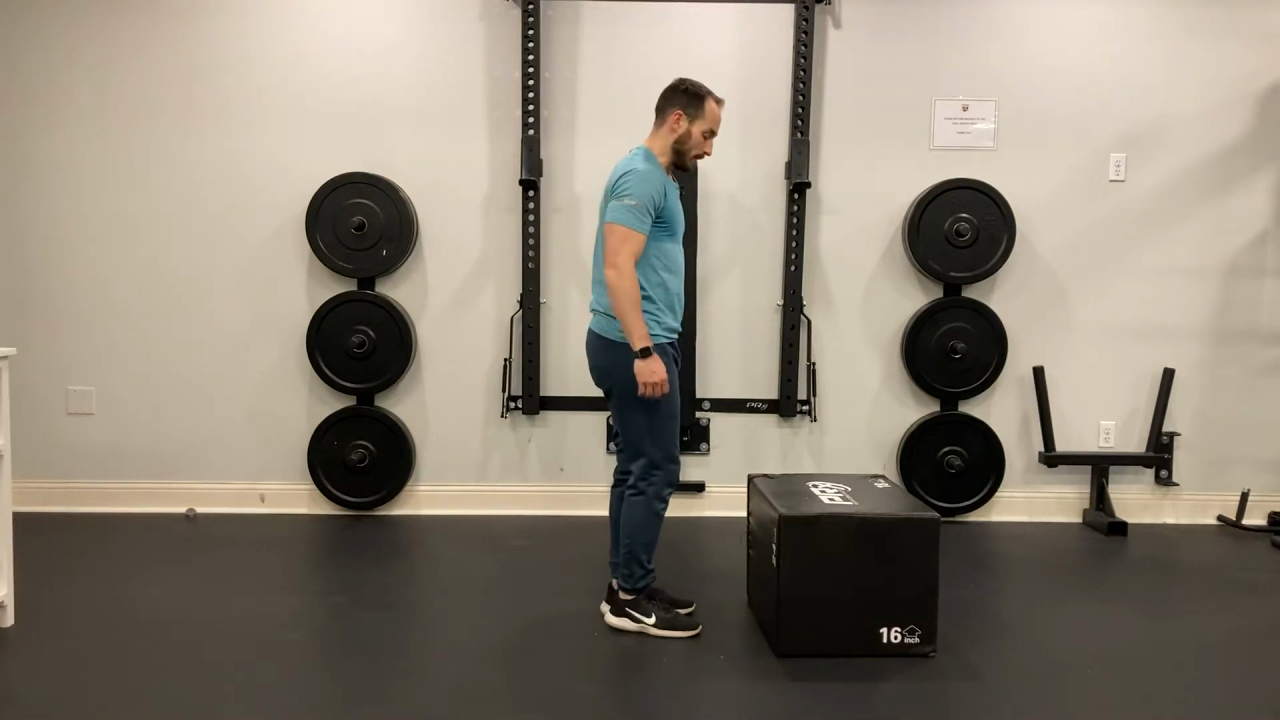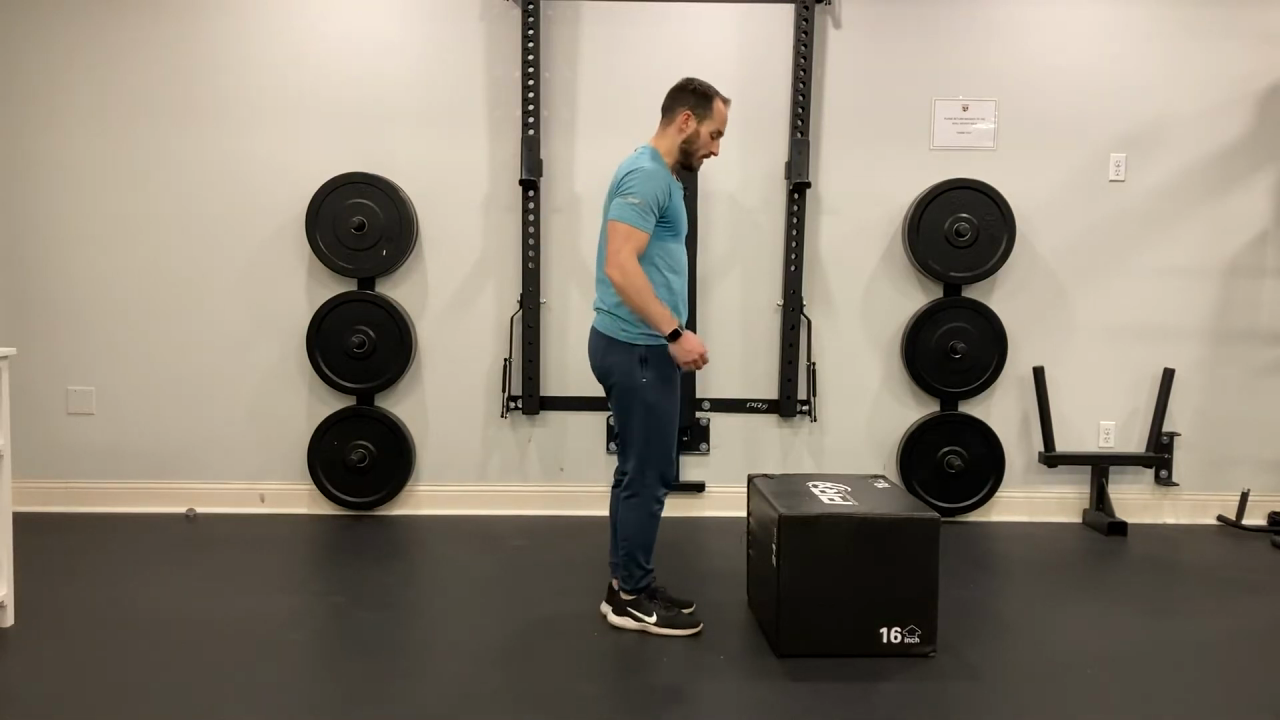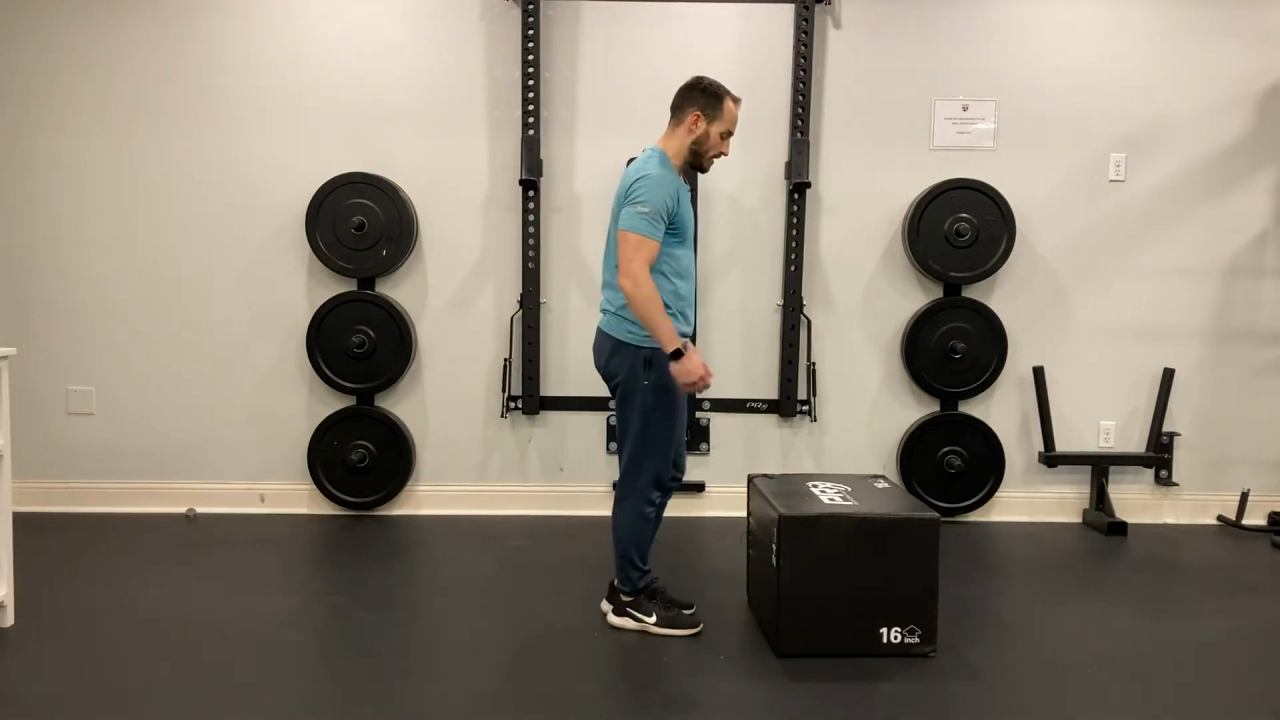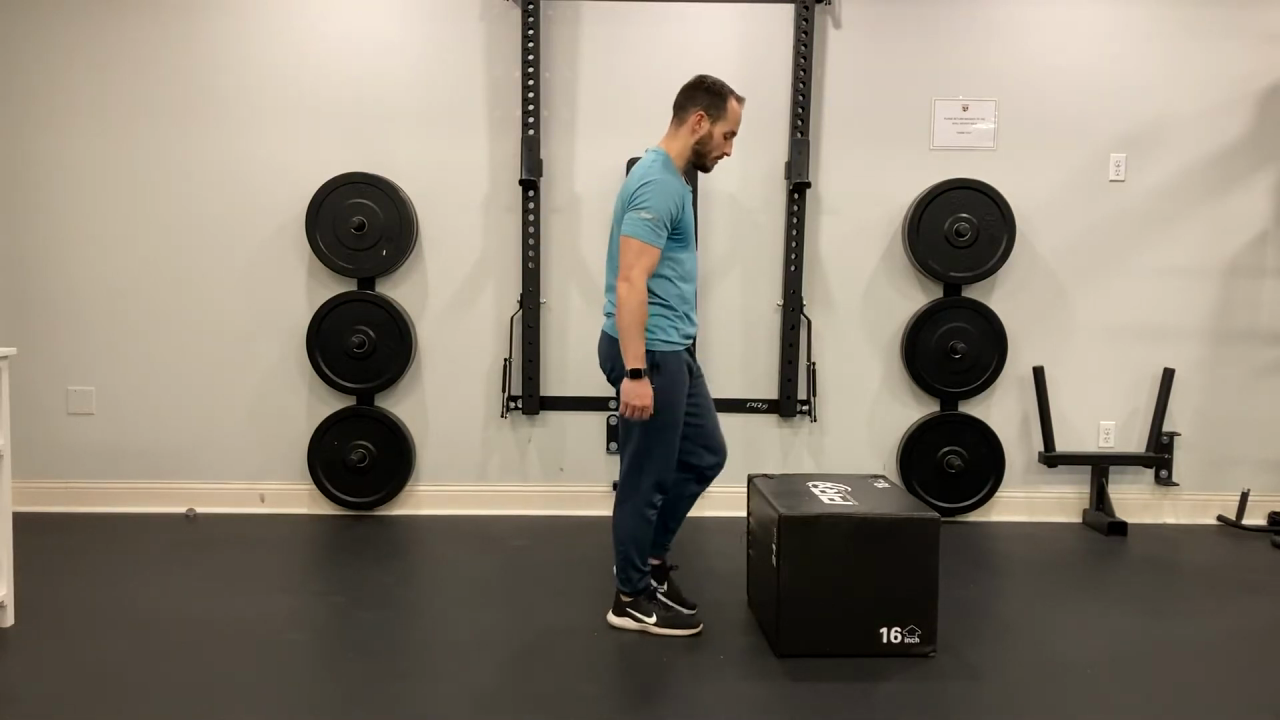
dt=0.3s
person 1, frame 1
left shoulder: (653, 177)
right shoulder: (641, 177)
right elbow: (618, 269)
right wrist: (645, 351)
left hip: (636, 344)
right hip: (631, 347)
left knee: (637, 468)
right knee: (655, 469)
left ankle: (626, 583)
right ankle: (631, 596)
person 1, frame 2
left shoulder: (656, 175)
right shoulder: (647, 175)
right elbow: (621, 265)
right wrist: (675, 333)
left hip: (634, 343)
right hip: (637, 346)
left knee: (639, 470)
right knee: (650, 473)
left ankle: (625, 584)
right ankle: (632, 595)
person 1, frame 3
left shoulder: (665, 177)
right shoulder: (654, 181)
right elbow: (633, 276)
right wrist: (679, 351)
left hip: (651, 349)
right hip: (643, 353)
left knee: (660, 473)
right knee: (645, 477)
left ankle: (629, 583)
right ankle: (632, 600)
person 1, frame 4
left shoulder: (666, 177)
right shoulder: (658, 184)
right elbow: (630, 284)
right wrist: (635, 373)
left hip: (667, 351)
right hip: (652, 355)
left knee: (704, 457)
right knee: (647, 478)
left ankle: (650, 563)
right ankle: (633, 597)
